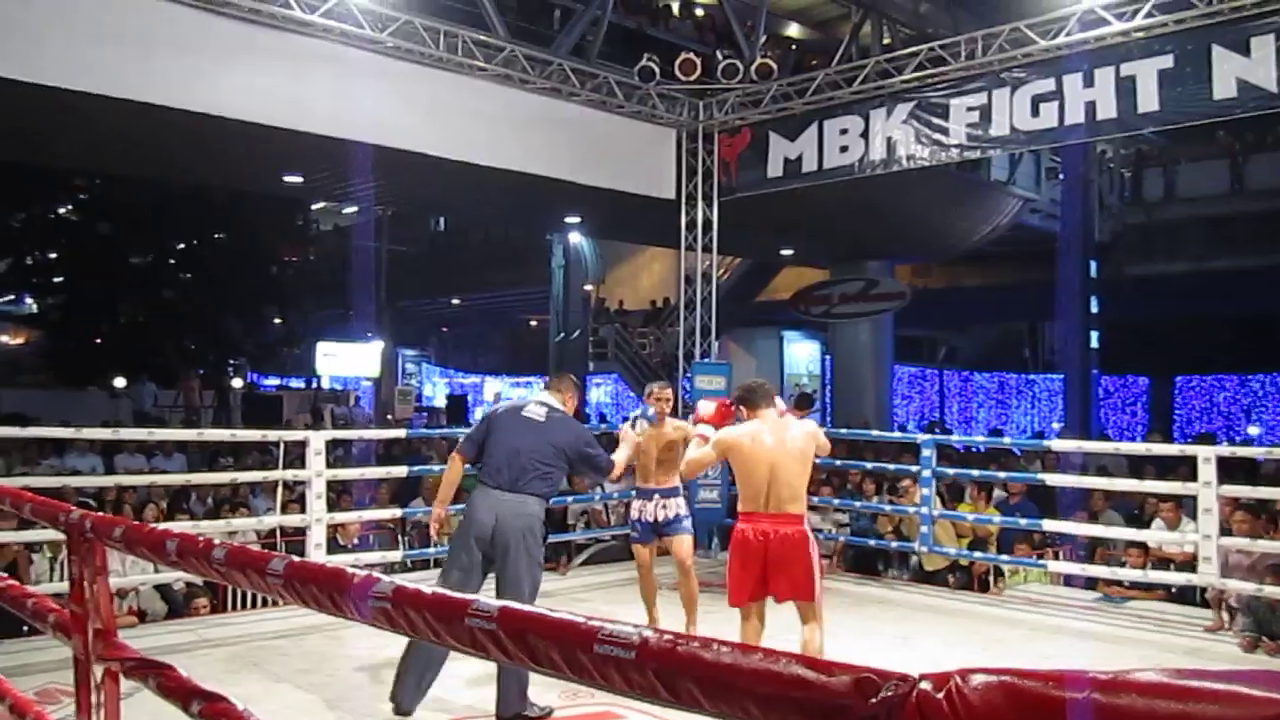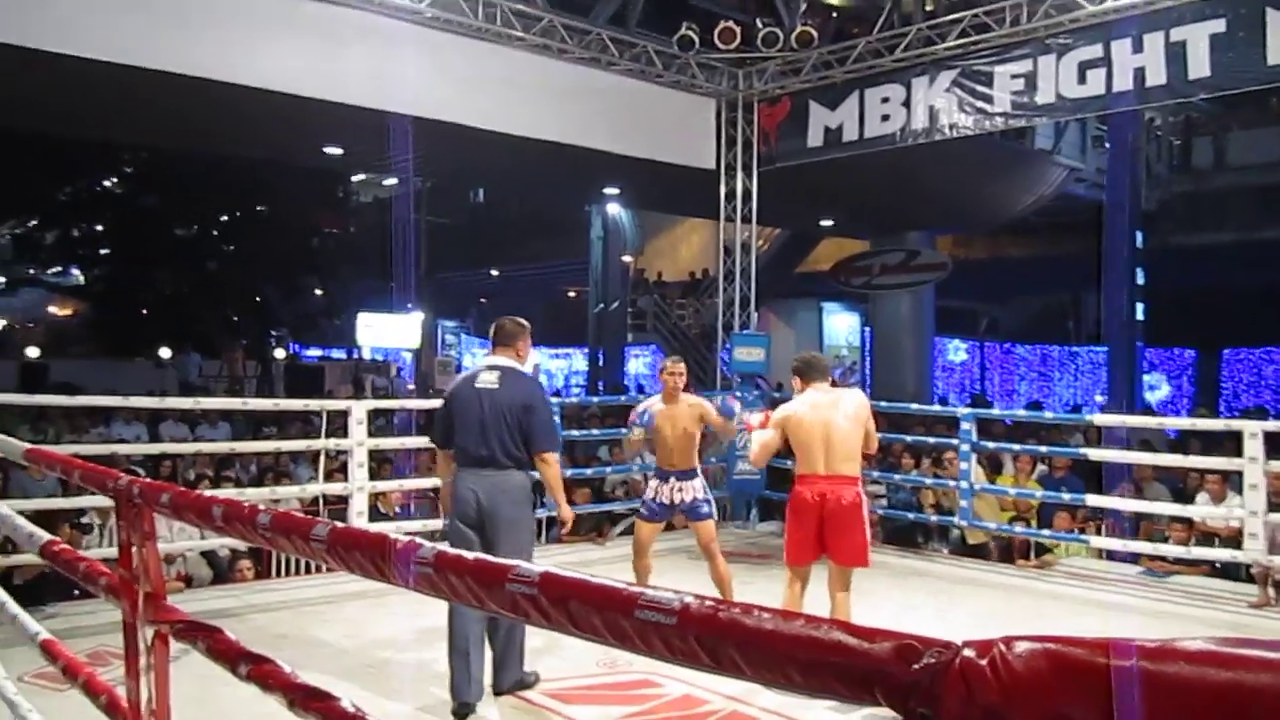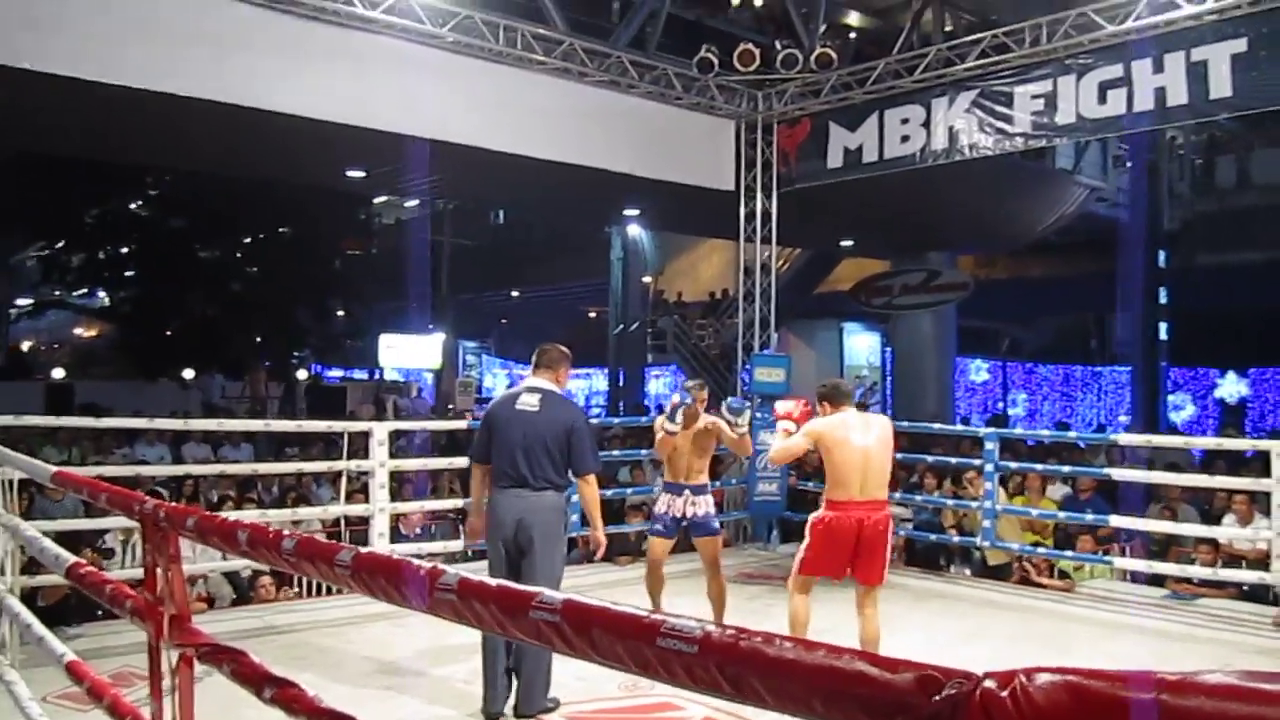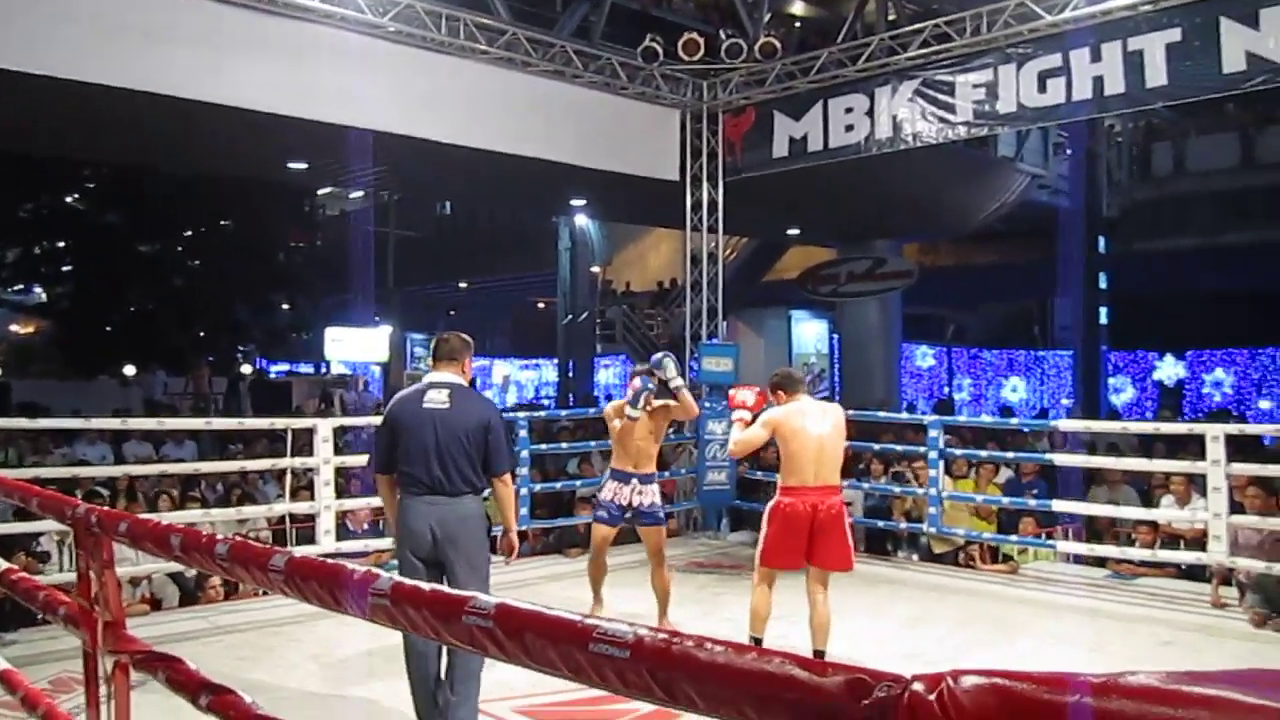
dt=1s
person 1, frame 1
left shoulder: (501, 412)
right shoulder: (573, 432)
left elbow: (459, 457)
right elbow: (610, 470)
left wrist: (441, 504)
right wrist: (628, 445)
left hip: (481, 506)
right hip: (523, 516)
person 1, frame 2
left shoulder: (459, 387)
right shoulder: (529, 390)
left elbow: (443, 449)
right elbow: (545, 456)
left wrist: (447, 492)
right wrist: (562, 504)
left hip: (466, 487)
right hip: (509, 489)
right ankle: (508, 676)
person 1, frame 3
left shoulder: (498, 406)
right shoulder: (570, 413)
left elbow: (480, 466)
right elbow: (587, 477)
left wrist: (477, 514)
right wrist: (597, 526)
left hip: (502, 506)
right hip: (546, 509)
person 1, frame 4
left shoulder: (400, 404)
right shoulder: (482, 408)
left elbow: (383, 475)
right elbow: (501, 479)
left wrist: (395, 522)
right wrist: (510, 528)
left hip: (414, 515)
right hip: (463, 516)
person 2, frame 1
left shoulder: (732, 436)
right shoulder: (807, 430)
left elbow: (688, 469)
right elbow: (825, 449)
left wrist: (701, 430)
left hip: (749, 531)
right hip: (792, 532)
left knee: (751, 621)
right knee: (811, 619)
person 2, frame 2
left shoulder: (787, 411)
right shoulder: (858, 399)
left elbow: (757, 459)
right elbow: (871, 447)
left wrist: (757, 431)
left hip: (806, 495)
right hip: (847, 495)
left knee: (796, 582)
right knee: (840, 587)
person 2, frame 3
left shoulder: (822, 426)
right shoulder: (884, 423)
left elbow: (775, 456)
left wrist: (784, 425)
left hip: (837, 516)
right hip: (877, 516)
left knee: (798, 585)
right knee: (867, 605)
person 2, frame 4
left shoulder: (777, 416)
right shoulder: (836, 411)
left elbow: (735, 449)
left wrist: (740, 417)
left hip: (791, 503)
right hip: (830, 502)
left knee: (763, 580)
right knee: (818, 590)
left ankle: (753, 650)
right ankle: (819, 661)
person 3, frame 1
left shoulder: (681, 428)
right shoulder: (634, 427)
right wrist: (634, 432)
left hip: (673, 500)
right hip: (643, 501)
left knee: (685, 564)
right knee: (644, 568)
left ankle: (691, 627)
right ankle: (653, 619)
person 3, frame 2
left shoulder: (697, 405)
right shoulder: (647, 408)
left elbow: (725, 434)
right elbow: (631, 450)
left wrist: (729, 418)
right wrist: (635, 431)
left hip: (691, 482)
right hip: (660, 482)
left knee: (710, 549)
right knee: (639, 546)
person 3, frame 3
left shoulder: (714, 424)
right shoulder: (663, 422)
left elbow: (745, 451)
right elbow: (660, 453)
left wrist: (741, 424)
right wrist: (674, 423)
left hip: (701, 497)
right hip: (670, 495)
left knee: (713, 566)
right knee: (654, 561)
left ankle: (719, 624)
right ankle: (656, 611)
person 3, frame 4
left shoulder: (664, 408)
right shoulder: (614, 409)
left elbow: (692, 413)
right elbow: (621, 439)
left wrist: (674, 379)
right wrist: (634, 408)
left hip: (647, 486)
right hip: (616, 484)
left knee: (657, 556)
right knee: (597, 550)
left ankle: (663, 617)
right ankle: (597, 601)
